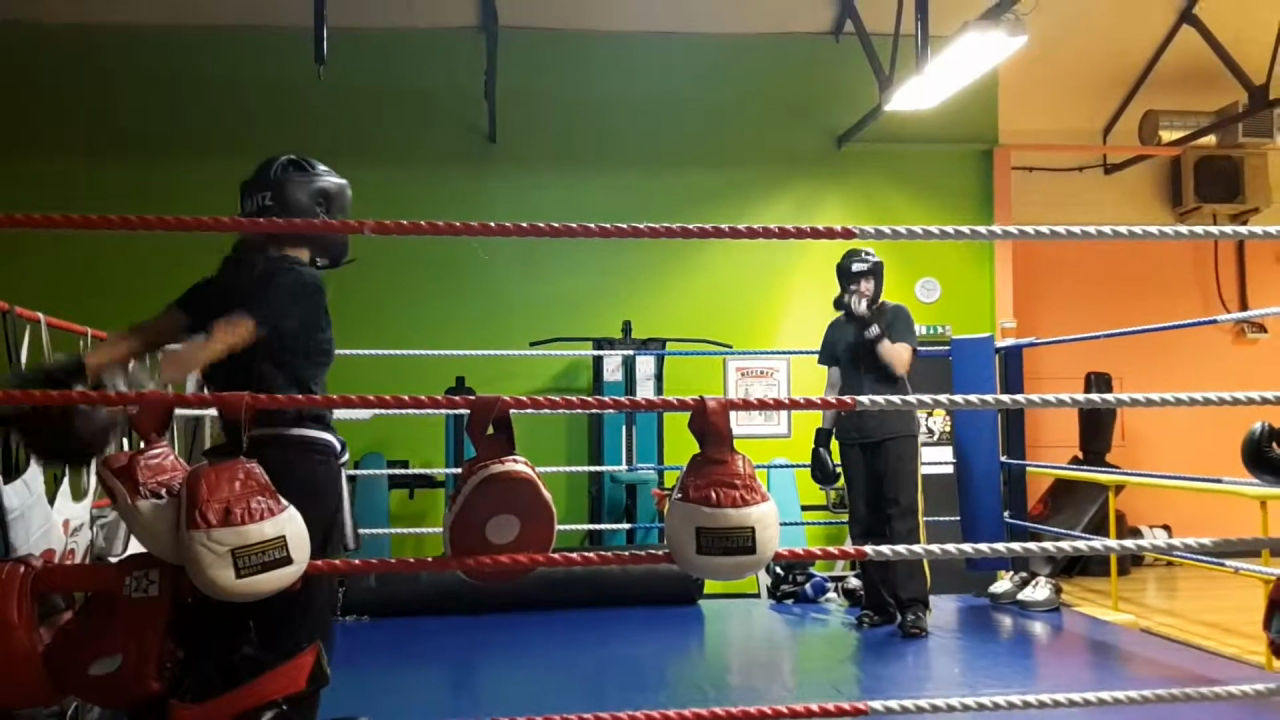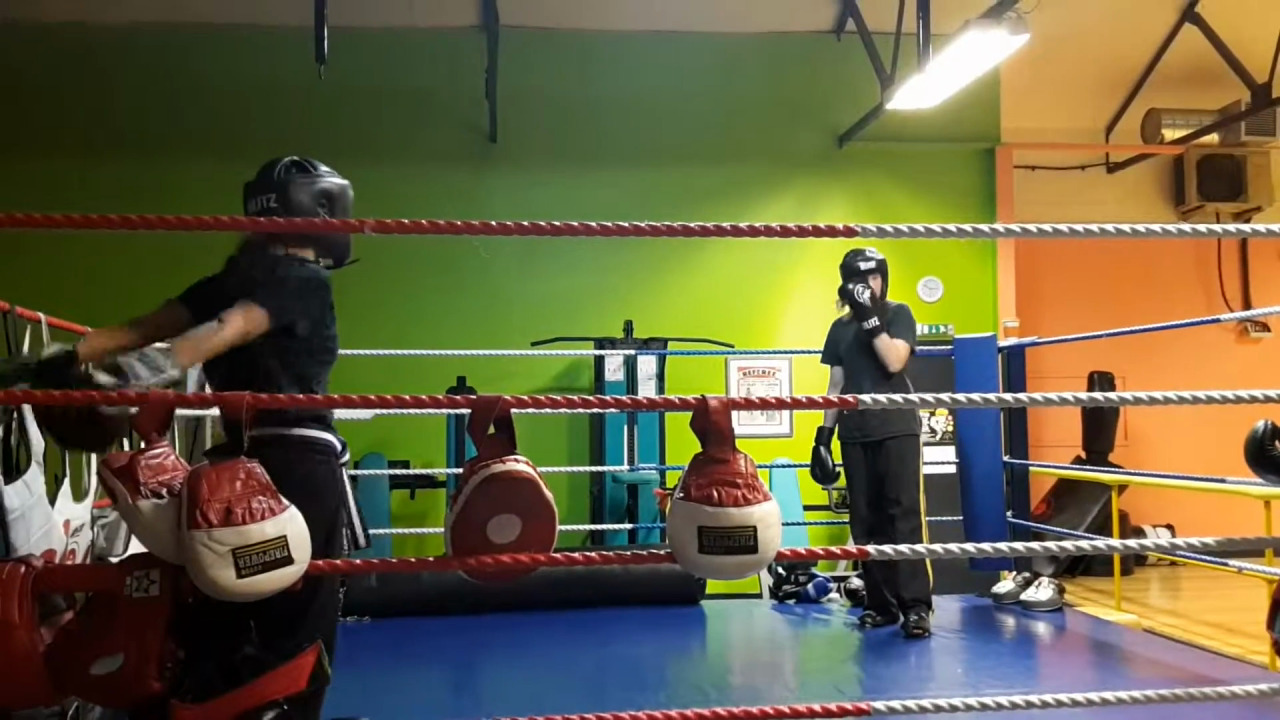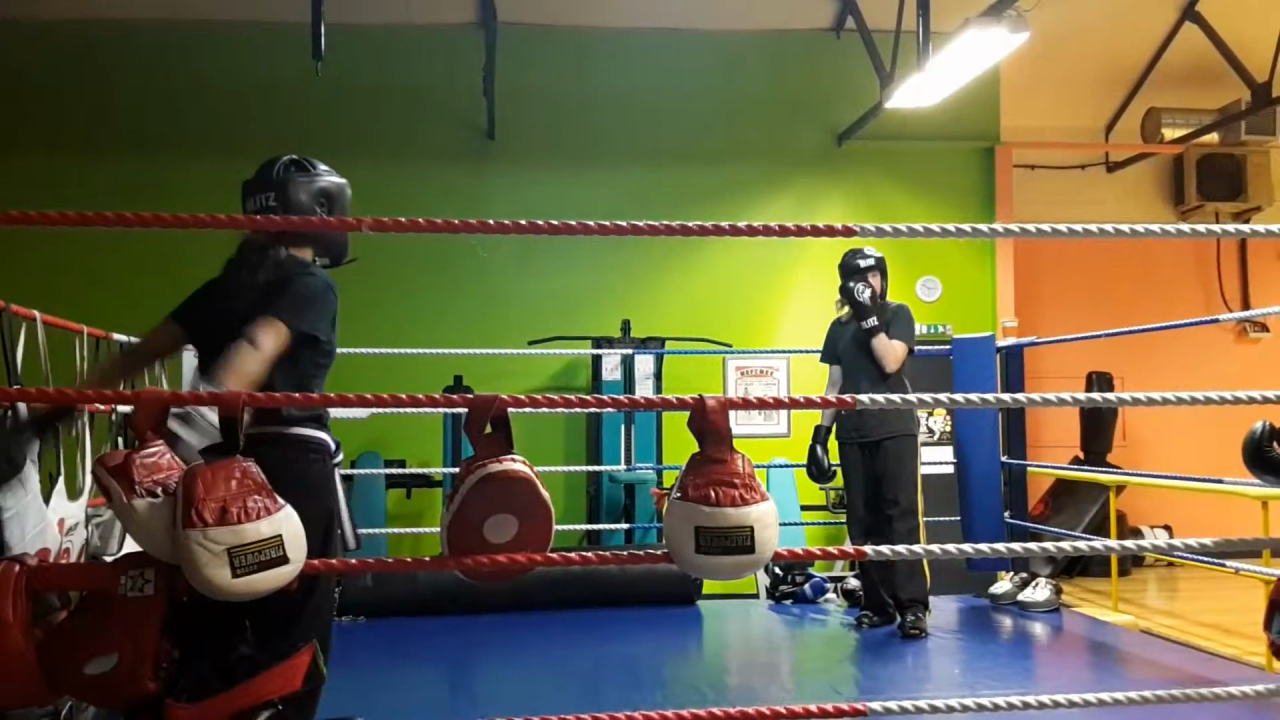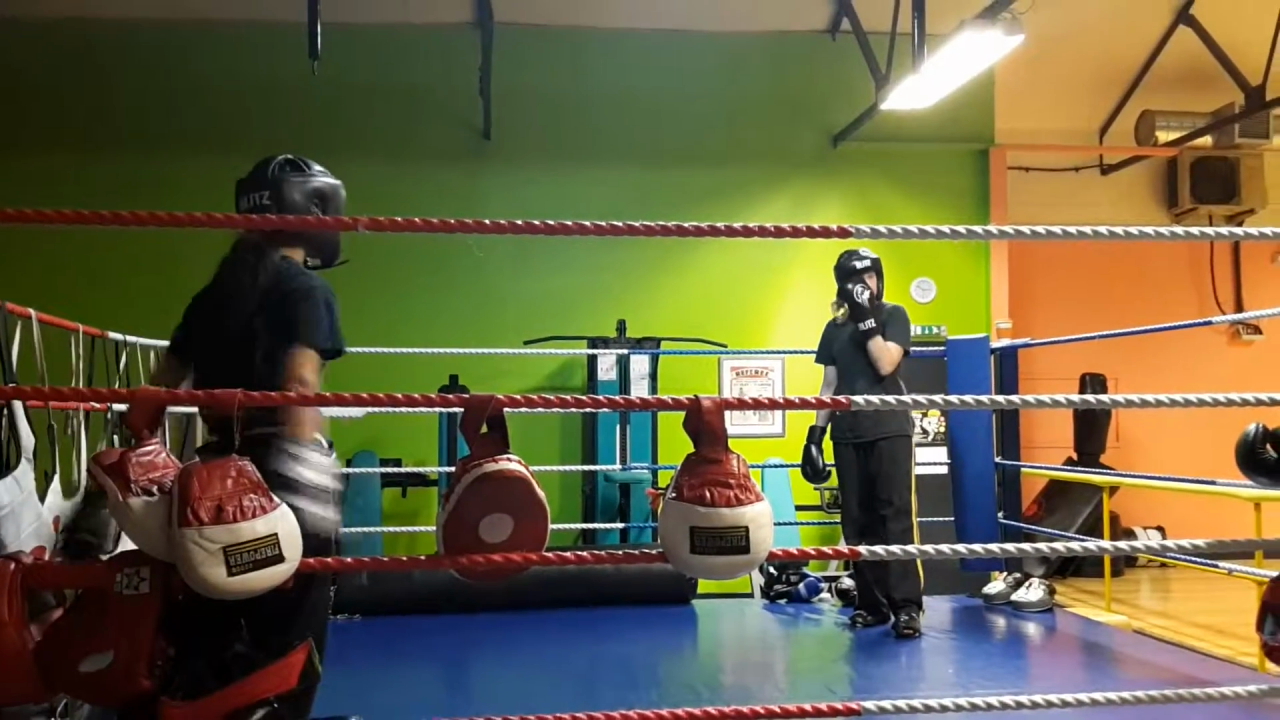
dt=0.1s
person 1, frame 1
left shoulder: (233, 280)
right shoulder: (302, 285)
left elbow: (147, 333)
right elbow: (215, 343)
left wrist: (74, 370)
left hip: (239, 463)
right hip: (300, 466)
left knee: (221, 628)
right knee: (295, 630)
person 1, frame 2
left shoulder: (235, 278)
right shoulder: (307, 283)
left elbow: (141, 328)
right elbow: (225, 331)
left wrist: (63, 361)
right wrist: (131, 374)
left hip: (240, 463)
right hip: (302, 467)
left knee: (221, 625)
right knee: (300, 631)
person 1, frame 3
left shoulder: (232, 283)
right shoulder: (310, 285)
left elbow: (147, 350)
right elbow: (258, 348)
right hip: (296, 465)
left knee: (215, 624)
right knee: (294, 630)
person 1, frame 4
left shoulder: (220, 290)
right shoulder: (305, 290)
left elbow: (162, 385)
right elbow: (301, 388)
right wrist: (305, 482)
right hip: (280, 471)
left knee: (209, 634)
right knee: (290, 633)
person 2, frame 1
left shoulder: (895, 315)
right shoulder: (837, 328)
left elbow: (900, 366)
left wrist: (869, 325)
right wrist: (822, 437)
left hip: (896, 430)
right hip: (853, 436)
left knee: (902, 515)
right knee: (863, 521)
left ankle: (914, 605)
right ankle: (878, 602)
person 2, frame 2
left shoulder: (897, 313)
right shoulder: (840, 327)
left elbow: (894, 362)
left wrist: (870, 318)
right wrist: (823, 436)
left hip: (897, 430)
right hip: (855, 434)
left knee: (904, 515)
right knee: (865, 520)
left ankle: (916, 605)
right ankle: (881, 602)
person 2, frame 3
left shoulder: (897, 313)
right shoulder: (839, 327)
left elbow: (890, 362)
left wrist: (869, 317)
right wrist: (820, 434)
left hip: (895, 430)
right hip: (853, 434)
left knee: (901, 515)
right knee: (862, 521)
left ankle: (913, 606)
right ankle: (878, 603)
person 2, frame 4
left shoulder: (893, 315)
right shoulder: (835, 327)
left elbow: (885, 365)
left wrist: (865, 318)
right wrist: (815, 435)
left hip: (890, 431)
right hip: (848, 435)
left knee: (896, 516)
right knee: (857, 520)
left ankle: (907, 606)
right ankle: (872, 602)
